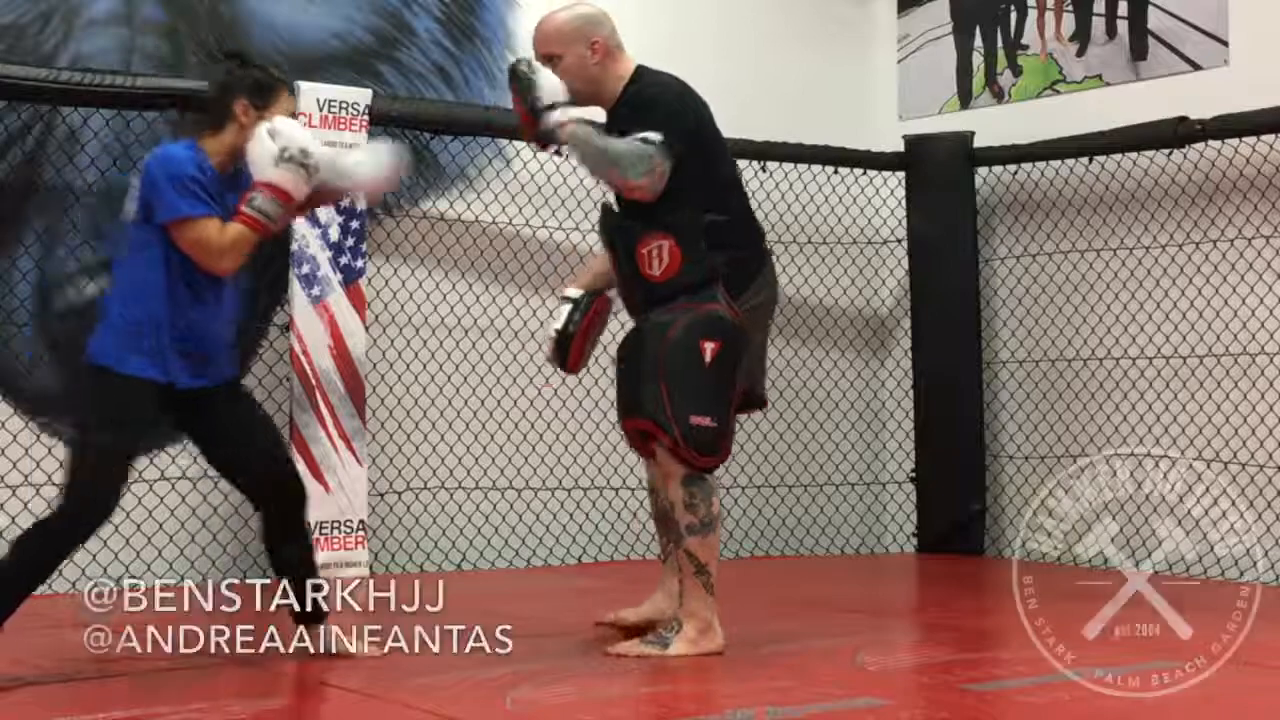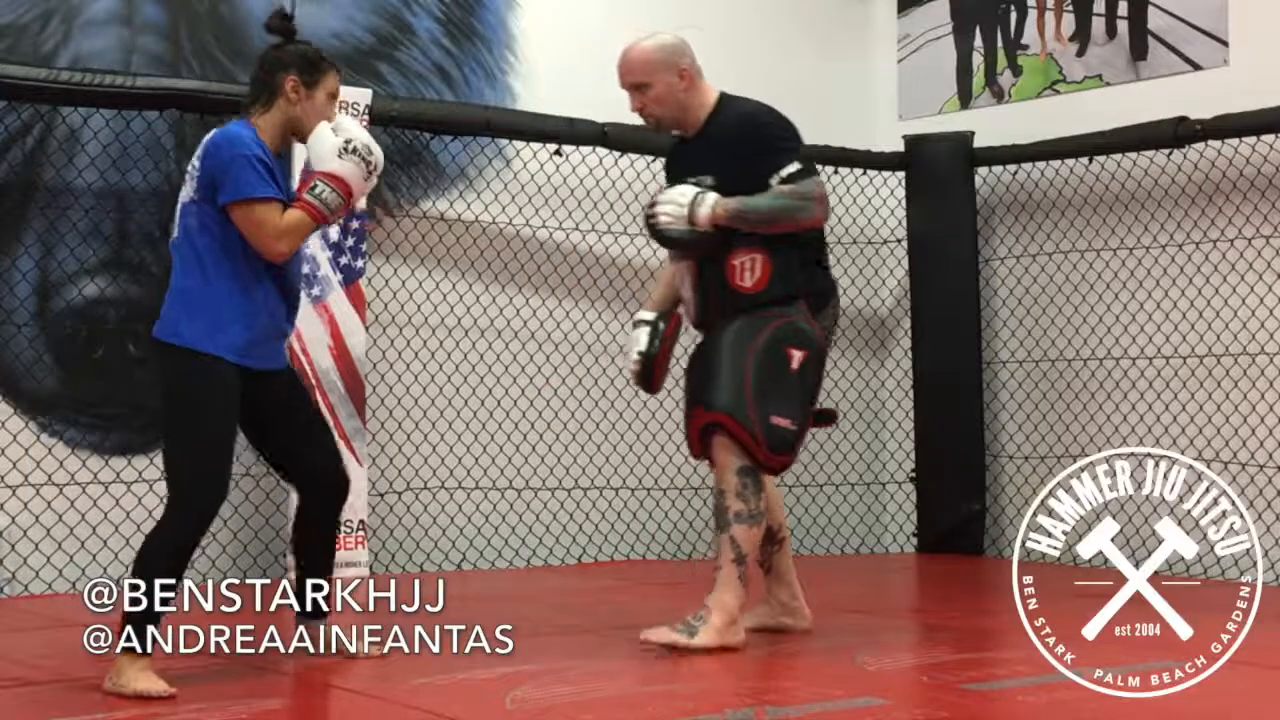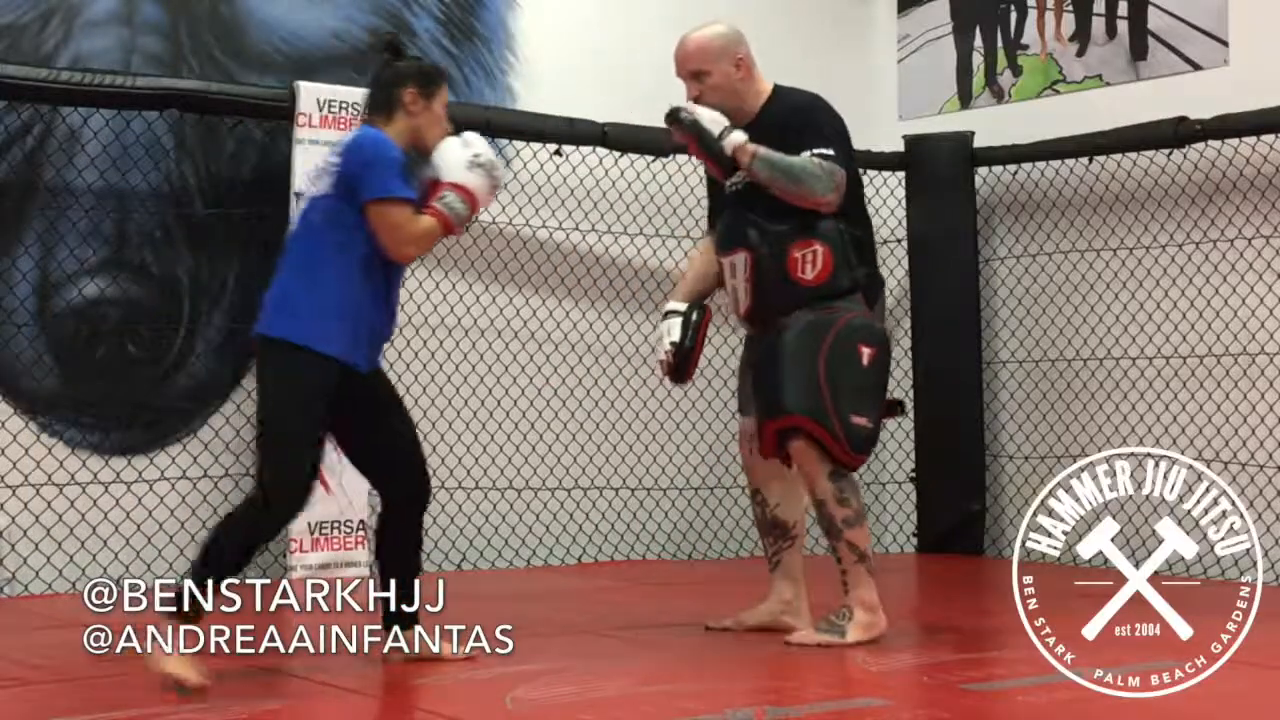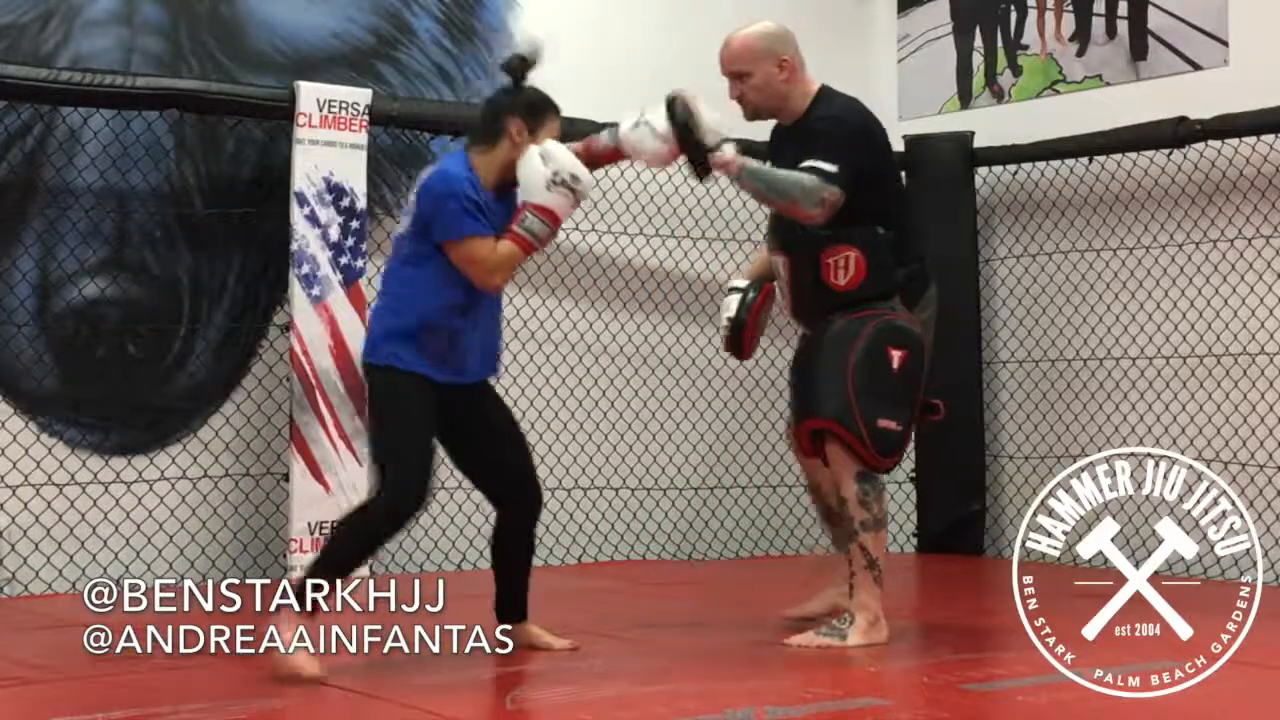
dt=0.5s
person 1, frame 1
left shoulder: (236, 173)
right shoulder: (172, 165)
right elbow: (217, 256)
right wrist: (277, 187)
left hip: (206, 377)
right hip: (130, 369)
left knee: (283, 492)
right knee: (85, 507)
left ankle: (312, 626)
person 1, frame 2
left shoulder: (270, 156)
right shoulder: (233, 145)
right elbow: (274, 241)
left wrist: (329, 195)
right wrist: (333, 181)
left hip: (260, 356)
right hip: (203, 352)
left knee: (327, 481)
right knee: (197, 501)
left ankle: (313, 623)
right ankle: (130, 658)
person 1, frame 3
left shoulder: (371, 153)
right shoulder: (374, 149)
left elbow: (391, 242)
right elbow: (402, 243)
left wrist: (443, 210)
right wrist: (460, 193)
left hip: (344, 356)
right hip: (298, 347)
left knee: (407, 485)
right knee: (283, 493)
left ankle: (400, 629)
right ankle: (180, 633)
person 1, frame 4
left shoulder: (495, 183)
right shoulder: (451, 182)
right elbow: (488, 272)
right wrist: (545, 208)
left hip: (461, 375)
right hip: (404, 366)
left knee: (521, 493)
right knee: (401, 498)
left ankle: (514, 621)
right ankle: (291, 616)
person 2, frame 1
left shoulder: (662, 100)
right shoulder: (623, 114)
left elbow: (644, 182)
left wrist: (565, 125)
right wrist: (577, 291)
left hip: (717, 301)
right hip: (683, 304)
left knee: (678, 449)
right knee: (660, 441)
left ankle: (698, 624)
right ankle: (676, 592)
person 2, frame 2
left shoulder: (755, 125)
right shoulder: (682, 154)
left elbow: (812, 206)
left wrist: (713, 209)
right wrist: (650, 314)
left hip: (785, 315)
right hip: (736, 321)
left knee: (732, 447)
right knee: (739, 456)
left ankle: (721, 611)
right ankle: (785, 599)
person 2, frame 3
left shoulder: (805, 114)
right shoulder: (725, 146)
left elbow: (826, 191)
right elbow: (720, 240)
left wrist: (736, 145)
right wrist: (680, 303)
left hip: (831, 312)
right hip: (773, 322)
left knee: (812, 450)
right knee: (761, 452)
left ankle: (864, 607)
right ankle: (786, 599)
person 2, frame 4
left shoulder: (842, 122)
right shoulder: (786, 134)
left elbow: (812, 206)
left wrist: (726, 157)
right wrist: (747, 280)
left hip: (878, 312)
right hip: (835, 313)
left knee: (845, 450)
right knee: (812, 443)
left ankle: (866, 612)
right ankle: (854, 582)
